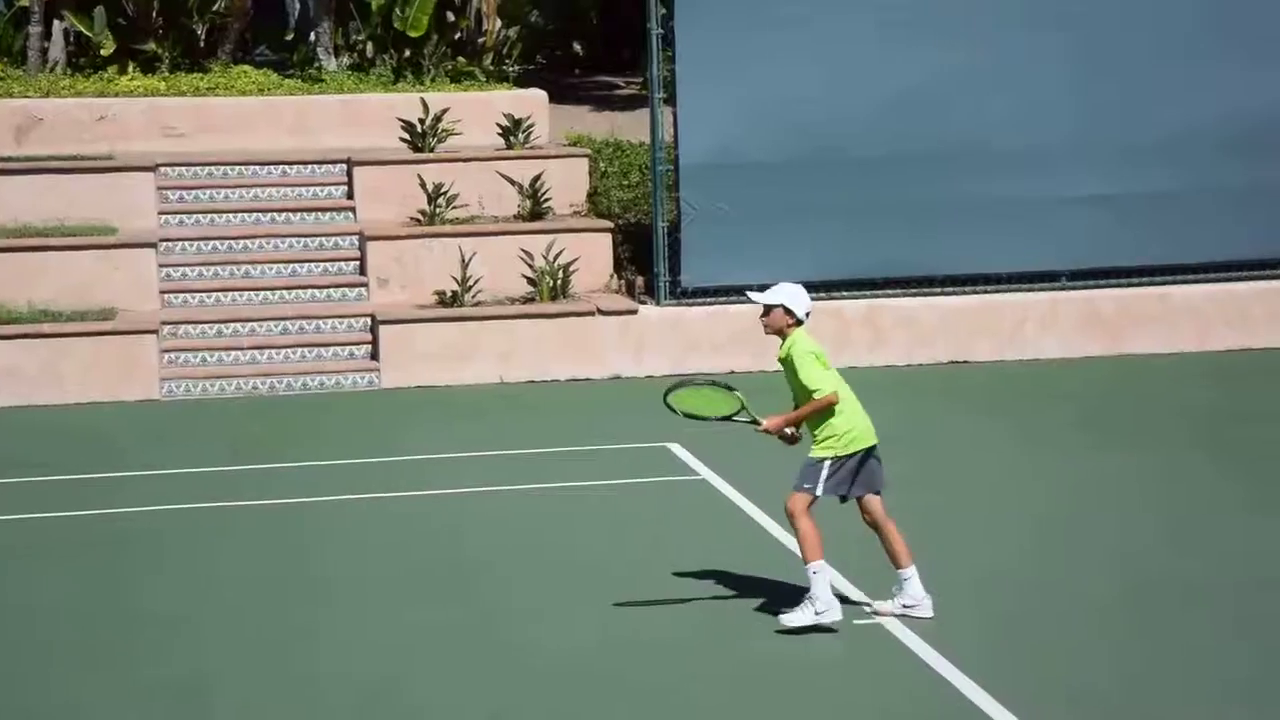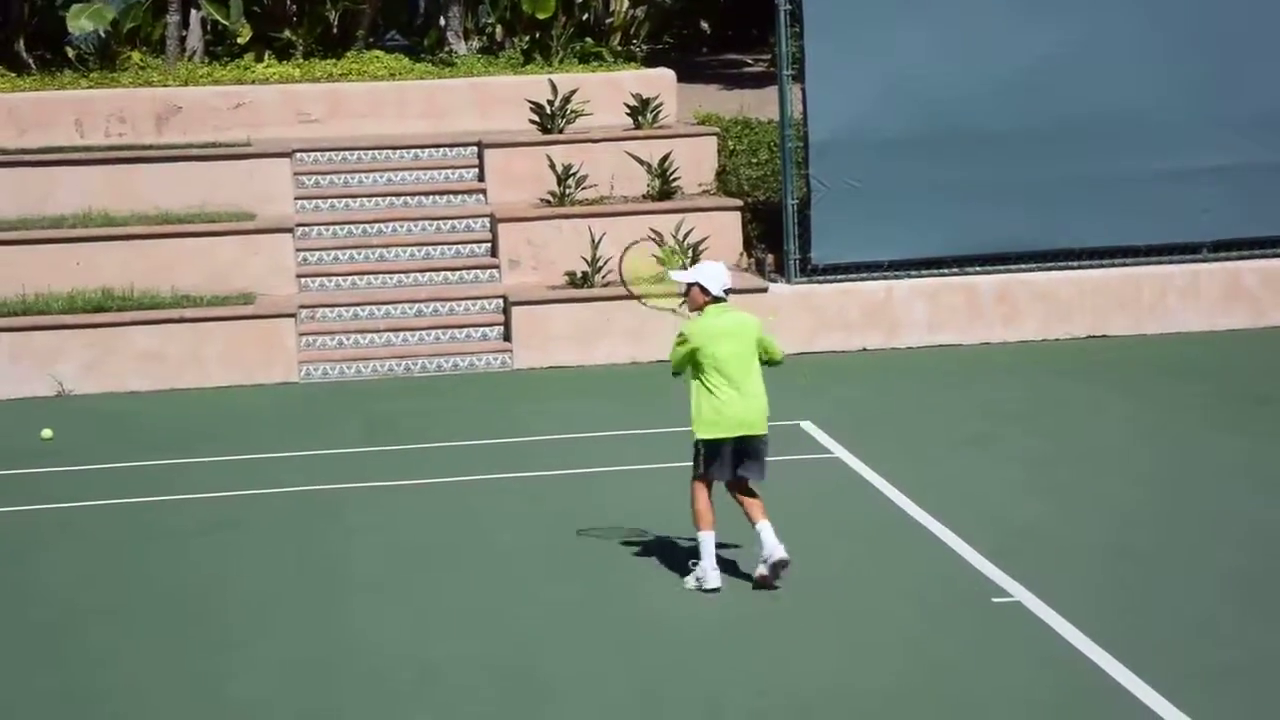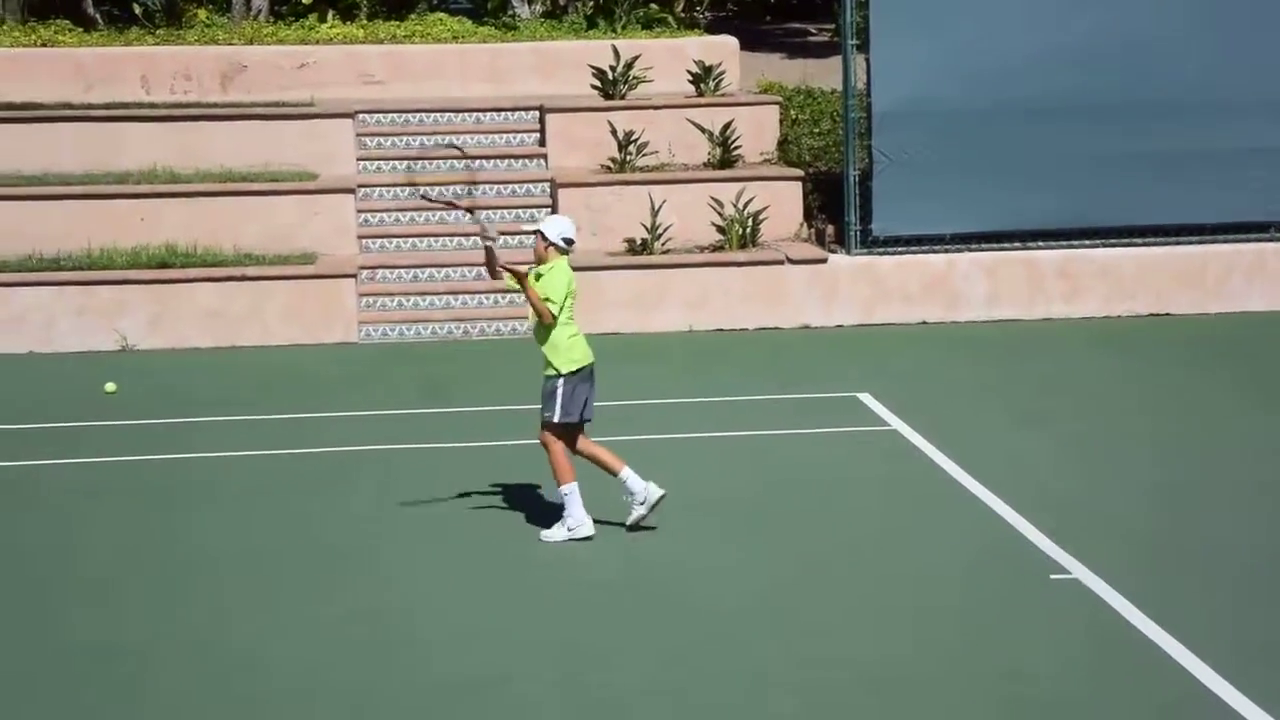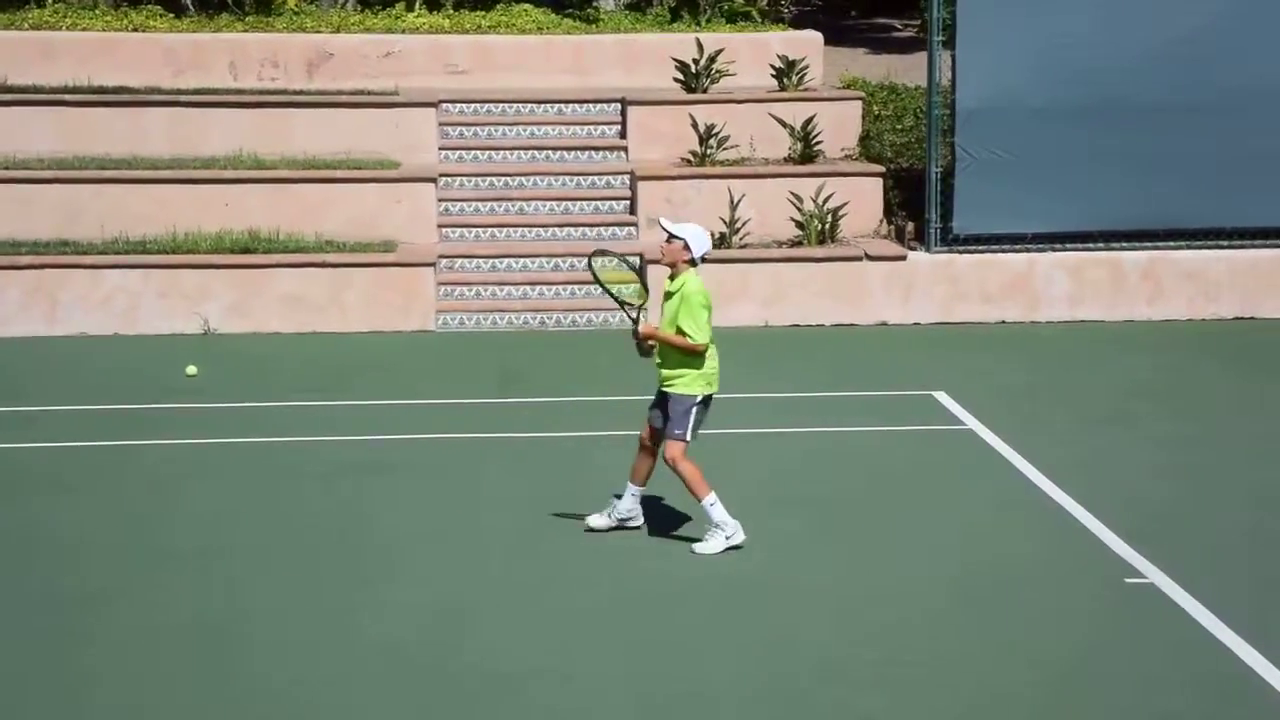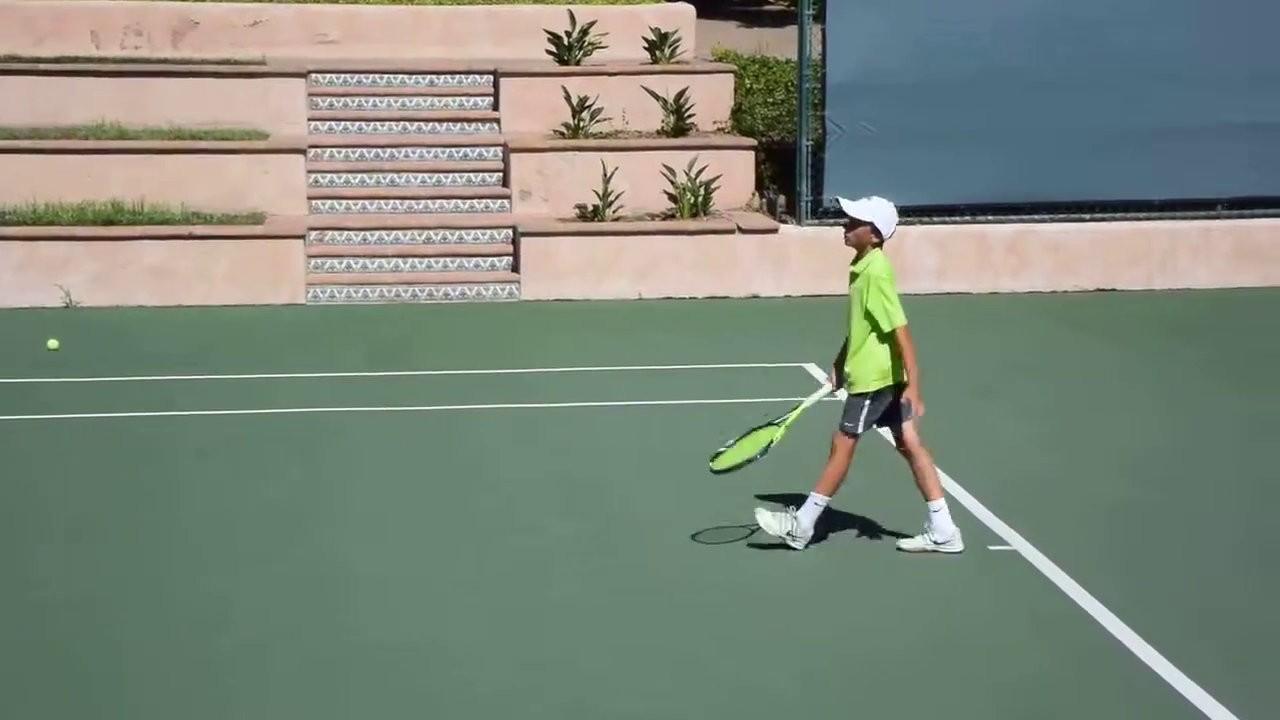
dt=1s
person 1, frame 1
left shoulder: (800, 349)
right shoulder: (795, 347)
left elbow: (828, 397)
right elbow: (806, 400)
left wrist: (785, 421)
right wrist: (792, 425)
left hip: (838, 441)
right hip: (856, 436)
left knee: (797, 506)
right knee: (874, 513)
left ankle: (821, 600)
right ankle: (914, 595)
person 1, frame 2
left shoulder: (692, 331)
right shoulder: (750, 323)
left elbow: (676, 368)
right elbow: (776, 357)
left hip: (715, 422)
right hip: (753, 420)
left knee: (701, 486)
right knee: (742, 488)
left ankle: (707, 571)
right ankle: (771, 547)
person 1, frame 3
left shoulder: (558, 274)
right shoulder: (544, 271)
left elbow: (545, 316)
right elbow: (497, 275)
left wrist: (524, 283)
right wrist: (491, 254)
left hip: (567, 365)
right hip: (569, 365)
left knee: (550, 437)
right knee: (574, 440)
left ankle: (576, 520)
right ankle: (640, 489)
person 1, frame 4
left shoulder: (693, 291)
right shoulder: (670, 285)
left elbow: (698, 343)
left wrist: (653, 334)
right wrist: (648, 342)
left hip: (692, 381)
right hip: (671, 380)
left knee: (675, 455)
right knee: (648, 441)
left ankle: (725, 527)
right ankle: (627, 508)
person 1, frame 5
left shoulder: (877, 273)
right shoulder: (862, 265)
left elbow: (900, 330)
left wrist: (913, 385)
right wrist: (840, 361)
left hip: (879, 374)
right hip: (888, 373)
left knee: (843, 445)
right knee: (909, 446)
left ankle: (801, 524)
right ankle: (942, 531)
